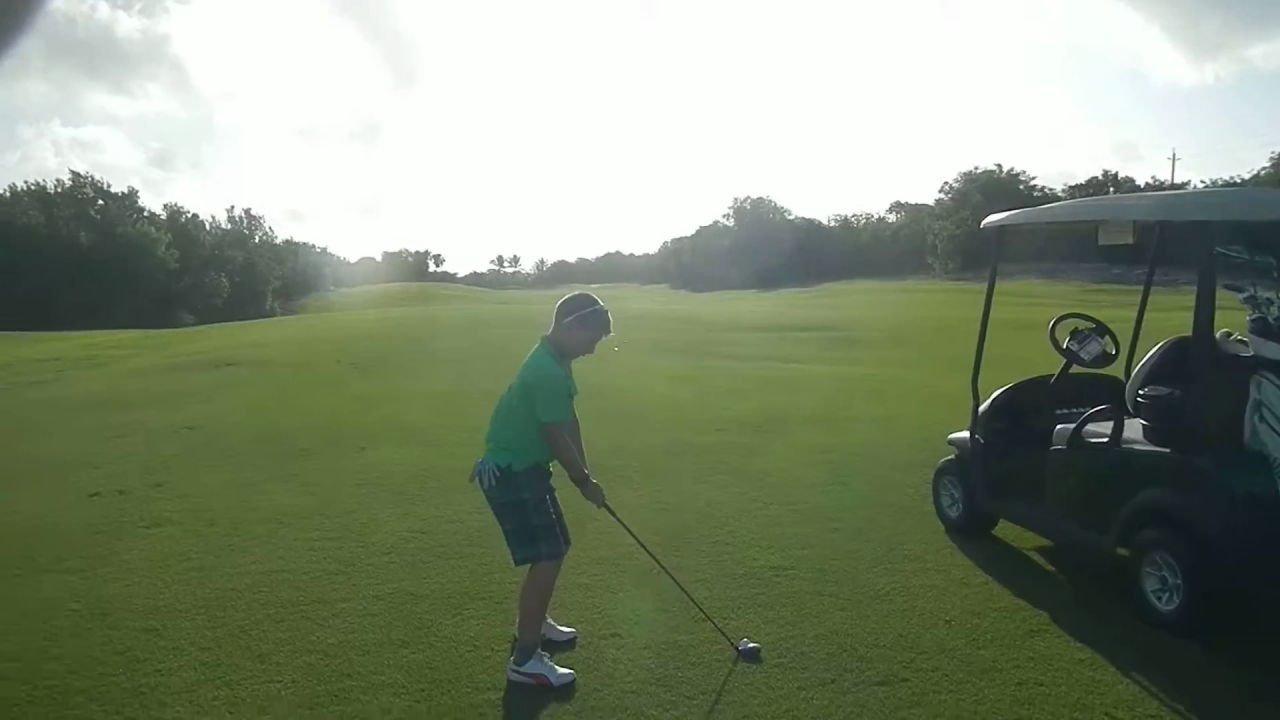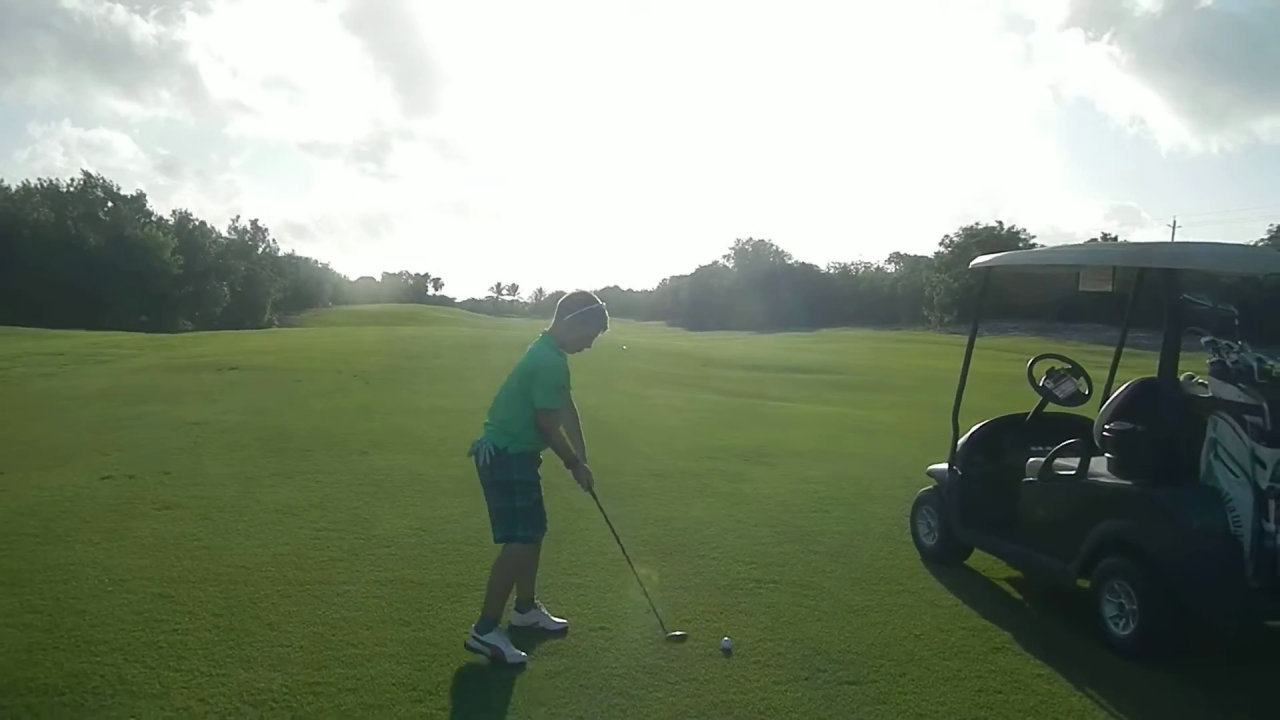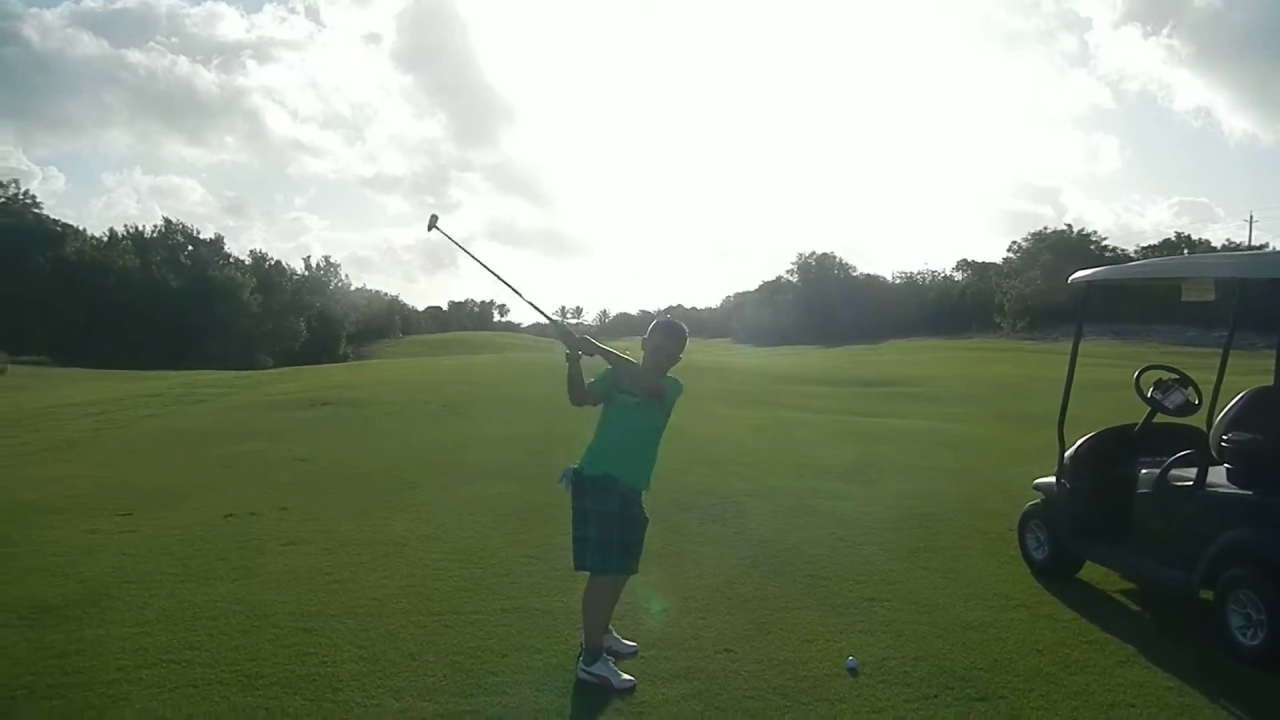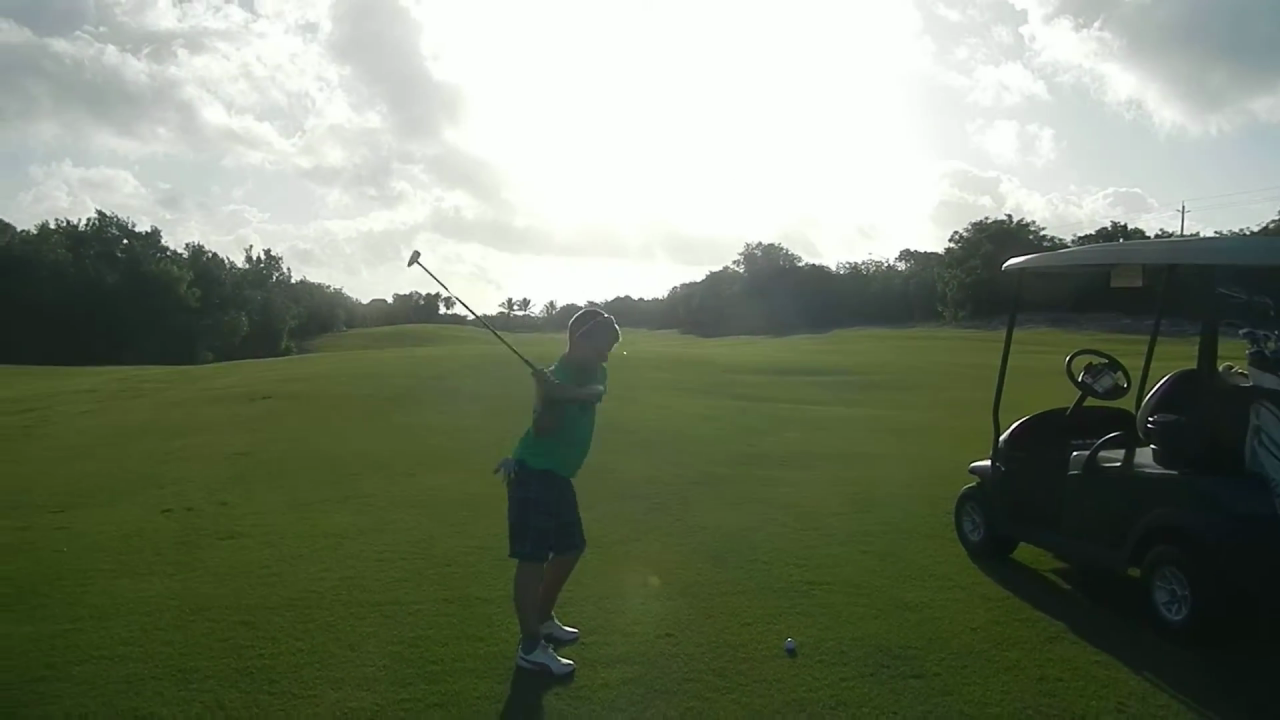
dt=1s
person 1, frame 1
left shoulder: (556, 361)
right shoulder: (546, 371)
left elbow: (569, 420)
right elbow: (556, 436)
left wrist: (584, 471)
right wrist: (584, 481)
left hip: (525, 467)
right hip: (510, 473)
left knee: (556, 547)
right knee: (546, 558)
left ankle: (534, 621)
right ankle: (524, 659)
person 1, frame 2
left shoulder: (551, 355)
right shoulder: (547, 361)
left elbow: (566, 409)
right elbow: (547, 424)
left wrist: (582, 456)
right wrist: (574, 463)
left hip: (517, 453)
right hip: (505, 455)
left knee: (532, 534)
right knee: (519, 540)
left ankle: (526, 607)
right ankle: (486, 628)
person 1, frame 3
left shoulder: (670, 389)
right shoulder: (616, 378)
left elbow: (645, 385)
right elbow: (580, 398)
left wrist: (597, 349)
right wrist: (575, 361)
left hip: (631, 488)
right hip: (597, 482)
left knee: (621, 568)
right knee: (602, 570)
left ankle: (601, 633)
right ankle: (591, 659)
person 1, frame 4
left shoulder: (595, 374)
right shoulder: (554, 377)
left elbow: (594, 392)
right elbow: (543, 431)
left wrist: (568, 393)
right wrist: (547, 398)
left hip: (558, 476)
right hip: (533, 474)
left knee: (568, 550)
right knee: (534, 559)
left ankle: (542, 618)
right ankle: (530, 646)
